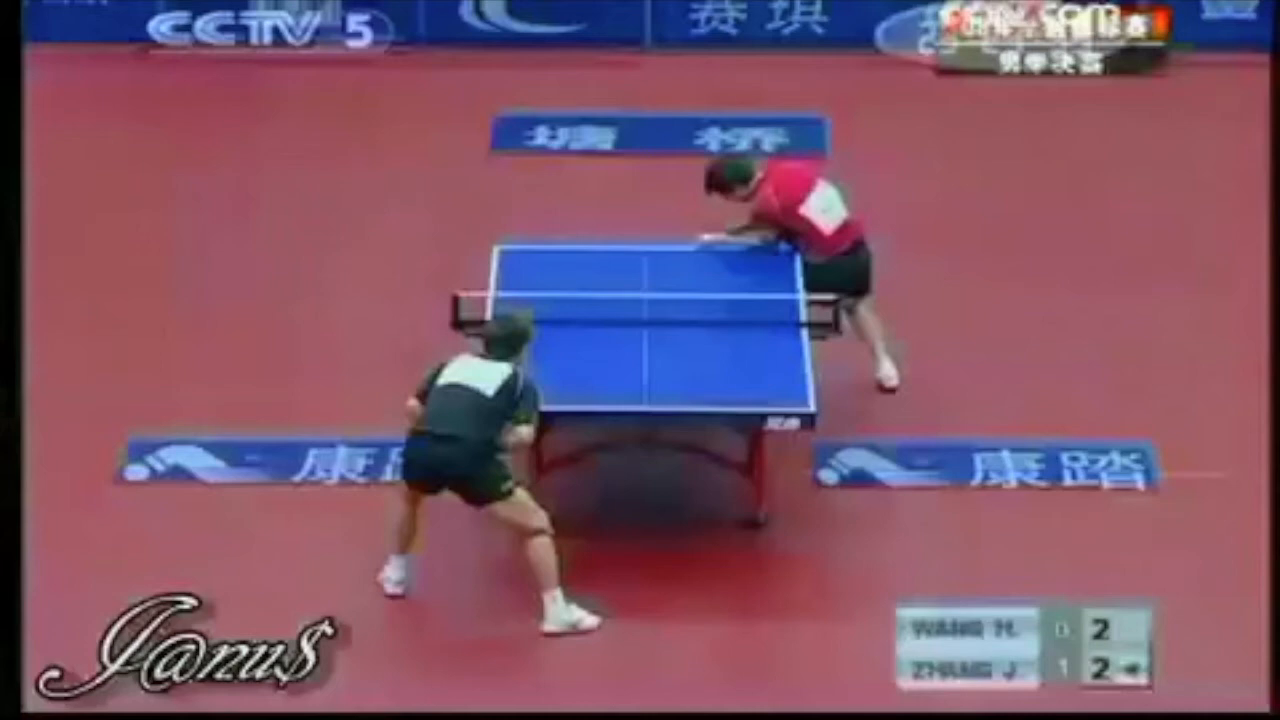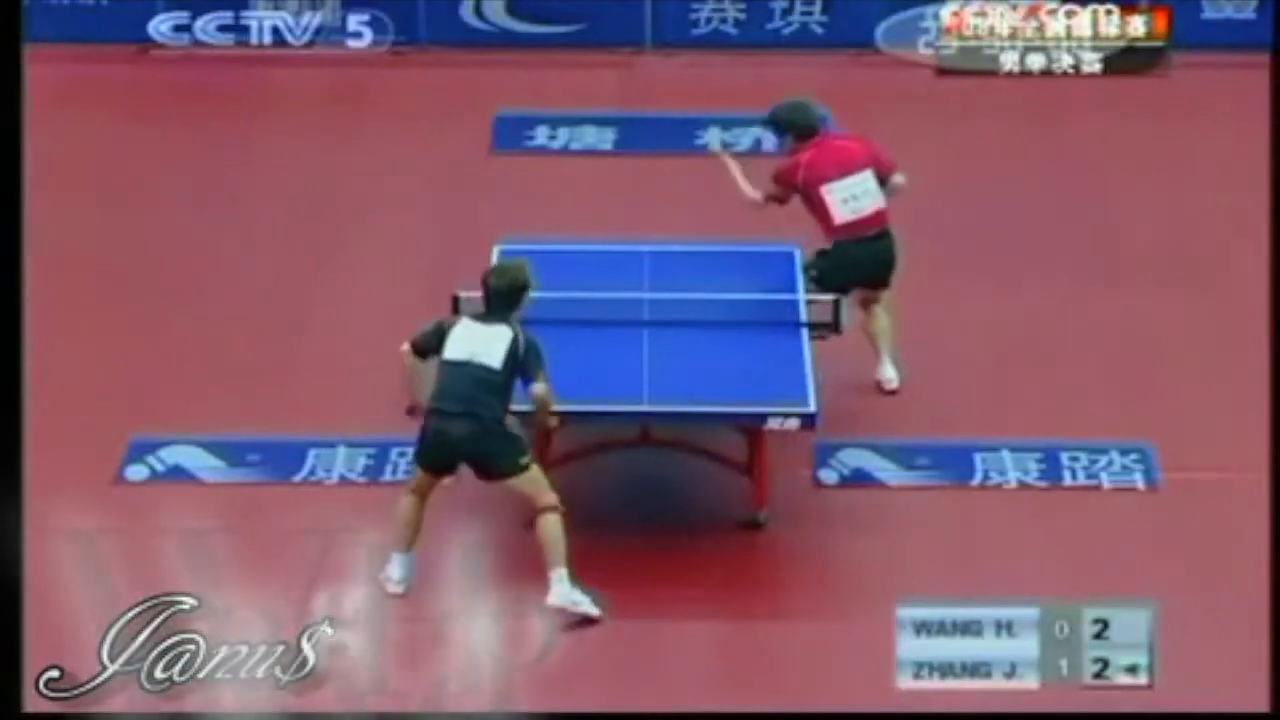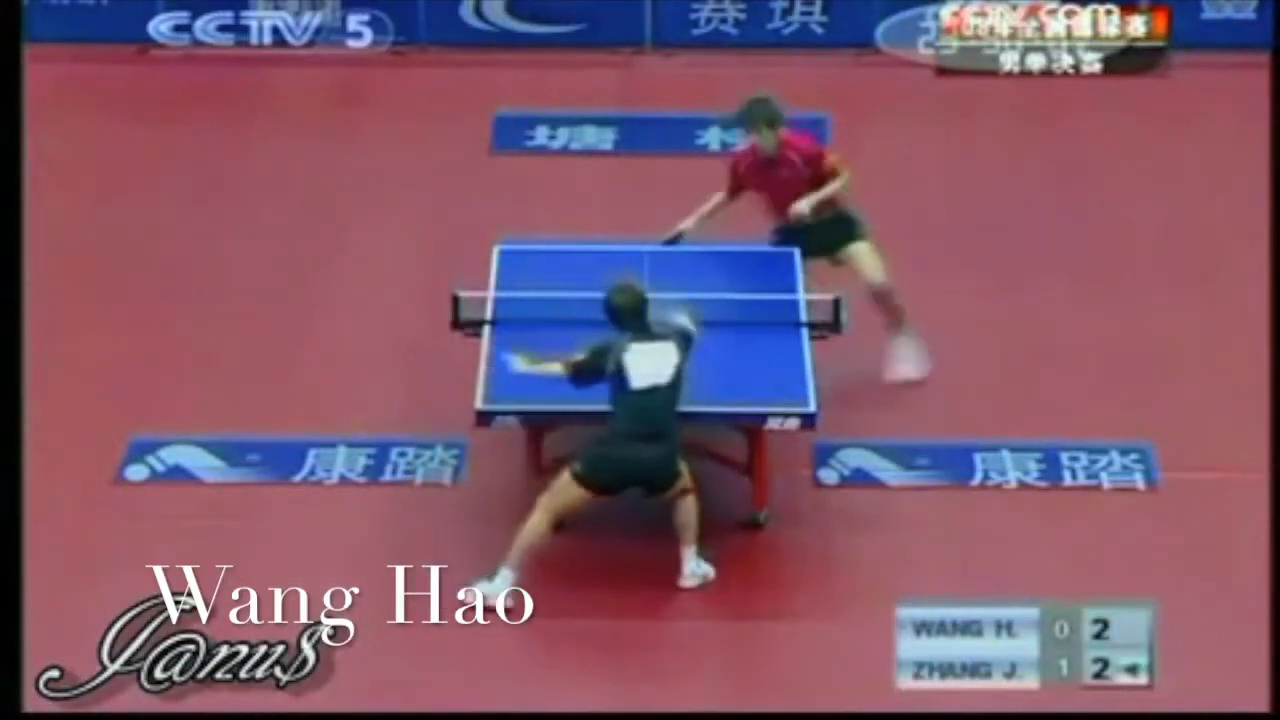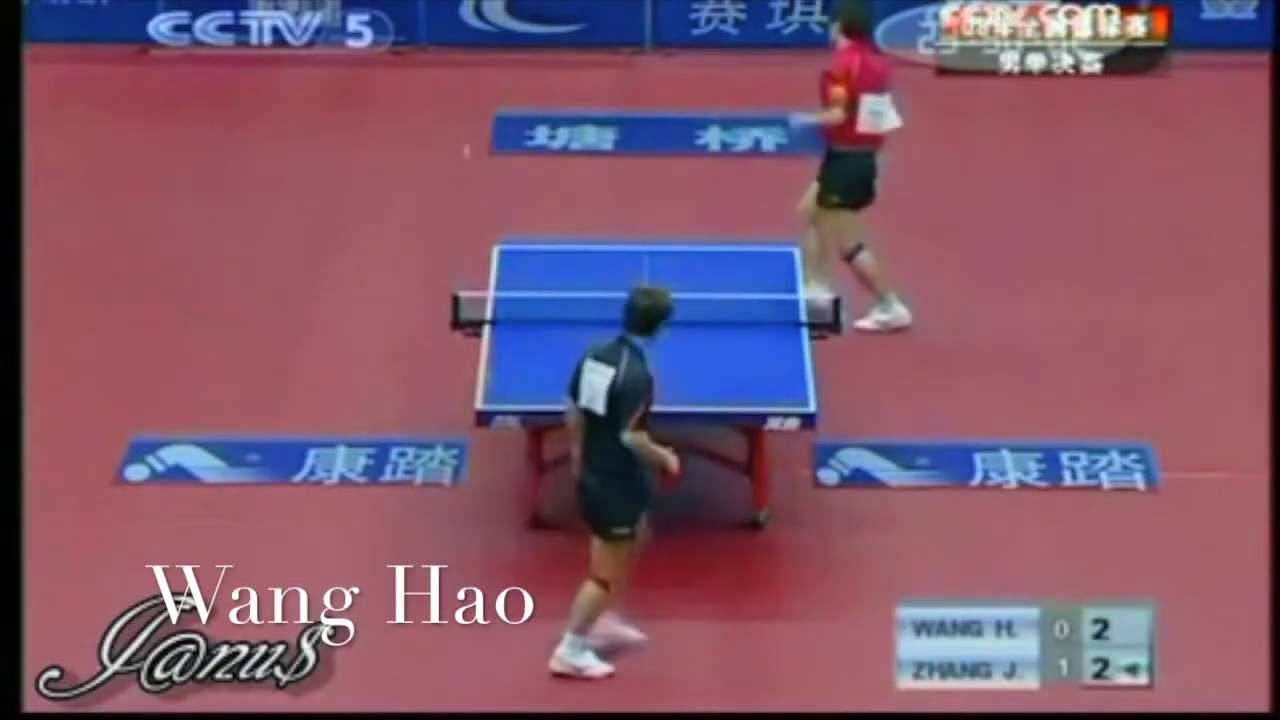
dt=1s
person 1, frame 1
left shoulder: (454, 363)
right shoulder: (519, 380)
left elbow: (413, 406)
right elbow: (524, 434)
left hip: (420, 448)
right hip: (470, 458)
left knee: (408, 496)
right knee: (536, 524)
left ankle: (395, 575)
right ankle: (557, 612)
person 1, frame 2
left shoulder: (453, 326)
right shoulder: (519, 339)
left elbow: (409, 353)
right elbow: (538, 390)
left wrist: (418, 401)
right wrist: (544, 418)
left hip: (439, 428)
right hip: (486, 433)
left knee: (417, 491)
right knee: (547, 504)
left ankle: (398, 572)
right ankle: (561, 590)
person 1, frame 3
left shoulder: (611, 351)
right shoulder: (673, 341)
left elbow: (564, 370)
right elbow: (688, 329)
left wrist: (527, 366)
right wrist: (679, 323)
left hip: (615, 453)
right hip: (662, 456)
left knee: (546, 508)
right knee: (684, 489)
left ankle: (501, 585)
right ankle: (691, 566)
person 1, frame 4
left shoulder: (595, 355)
right shoulder: (637, 375)
left elbow: (573, 410)
right elbow: (631, 436)
left wrist: (578, 450)
right wrist: (663, 457)
left hip: (596, 474)
right hip: (616, 483)
left knee: (628, 551)
right knee: (606, 573)
left ankle: (603, 625)
right ankle: (569, 652)
person 2, frame 1
left shoulder: (766, 203)
right shoulder: (788, 168)
left elbow: (762, 237)
left wrist: (719, 238)
left hip: (828, 265)
right hip: (857, 250)
right knee: (858, 306)
right ankle: (885, 367)
person 2, frame 2
left shoulder: (794, 167)
right shoulder: (858, 146)
left elbow: (759, 198)
right elbow: (897, 182)
left wrist: (732, 165)
left hip: (845, 253)
right hip: (881, 246)
right knee: (872, 303)
right ankle: (886, 370)
person 2, frame 3
left shoulder: (805, 149)
right shoulder: (745, 161)
left elbow: (842, 177)
right elbow: (727, 194)
left wrist: (812, 201)
right wrist: (691, 221)
left hip: (830, 223)
right hip: (791, 230)
left knee: (878, 284)
left ankle: (902, 341)
person 2, frame 4
left shoulder: (841, 65)
right shoulder: (877, 64)
left elbow: (838, 115)
right elbow: (881, 113)
left wrist: (806, 119)
left hip: (846, 160)
right hip: (863, 156)
left knee: (848, 245)
right knee: (808, 213)
left ankle: (892, 308)
right ankle: (817, 287)
